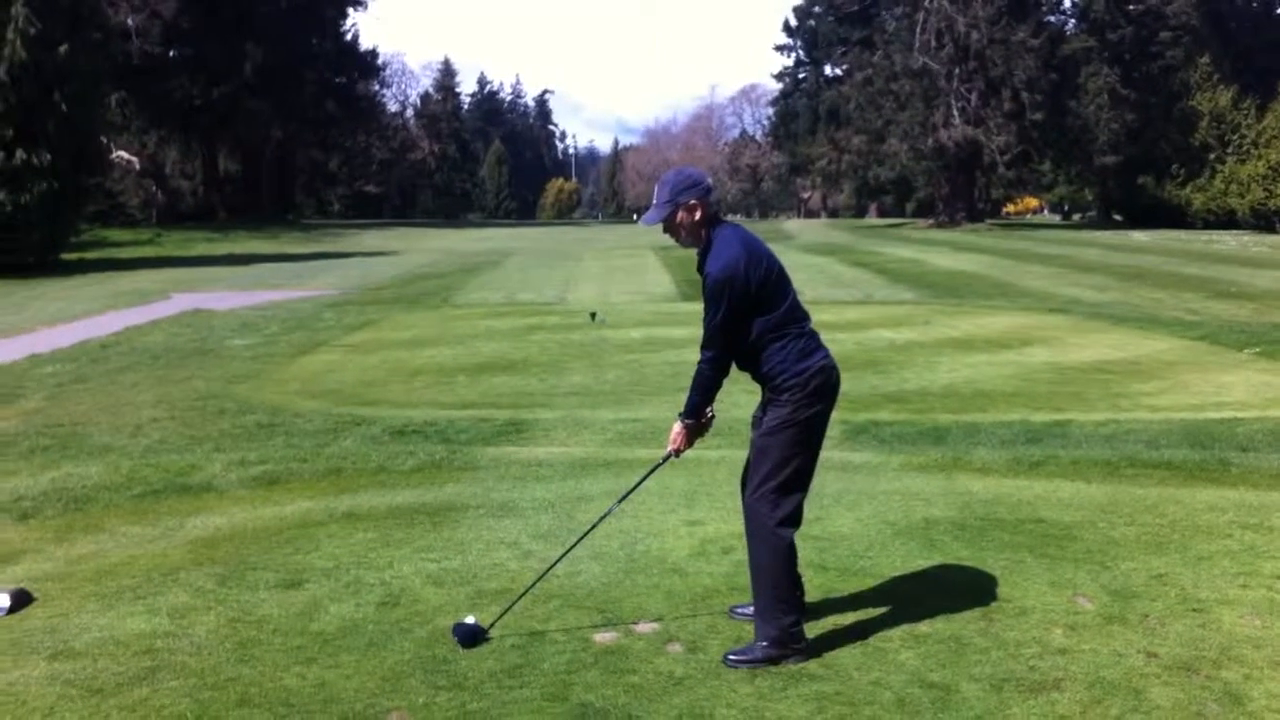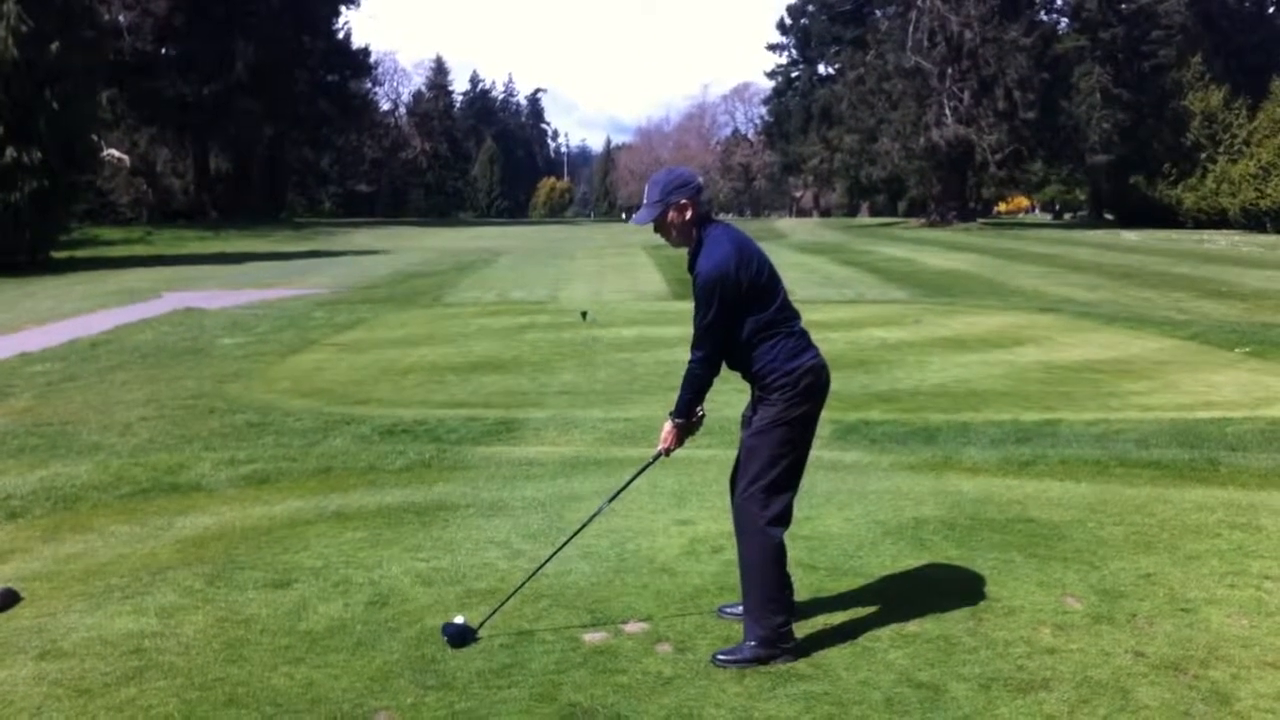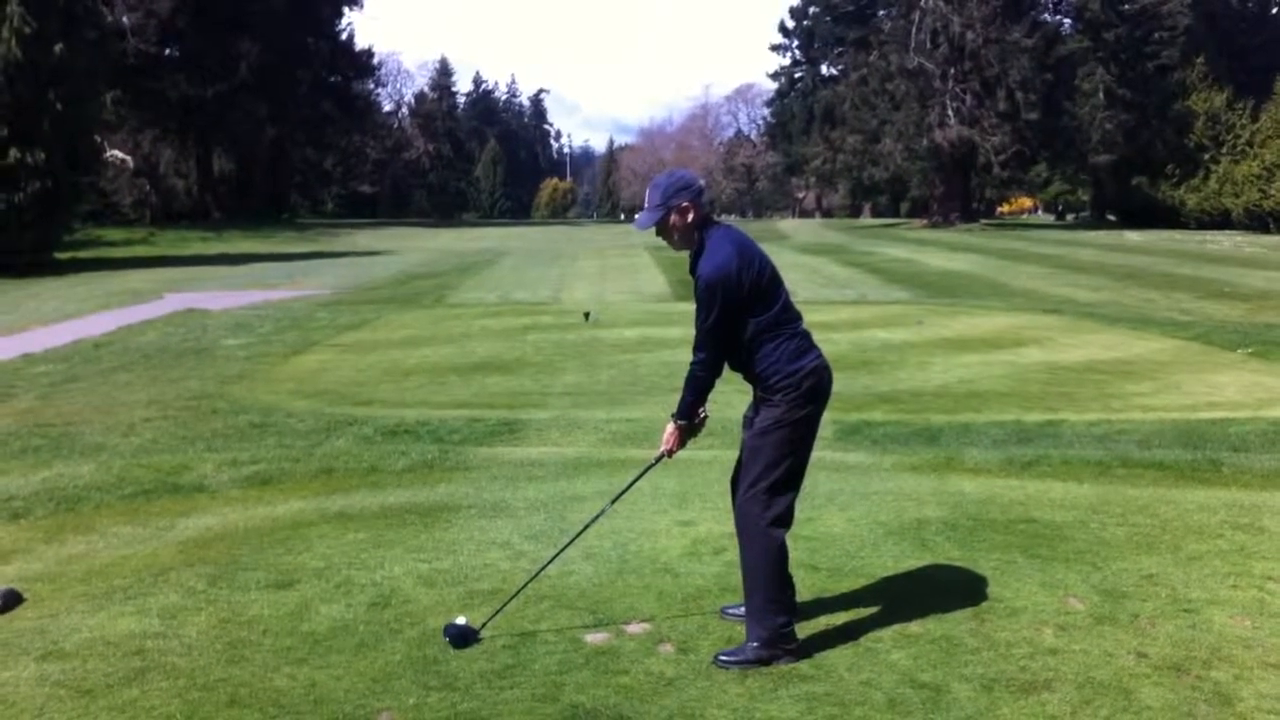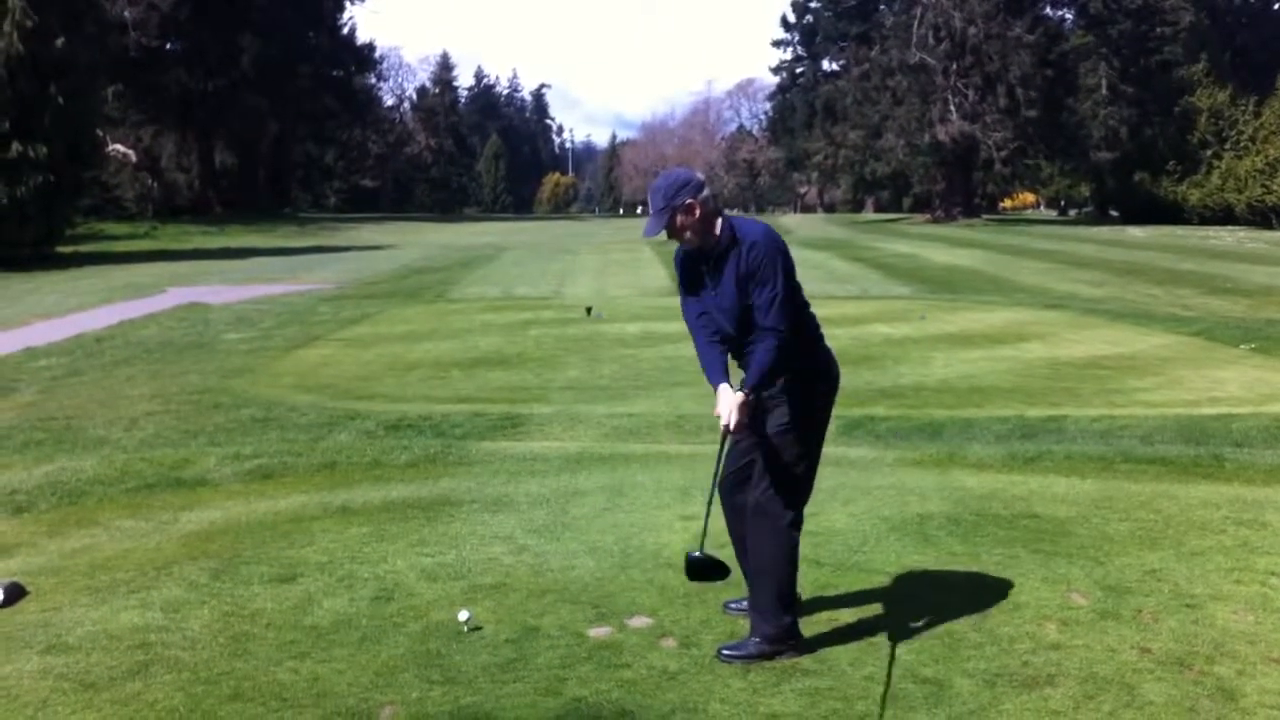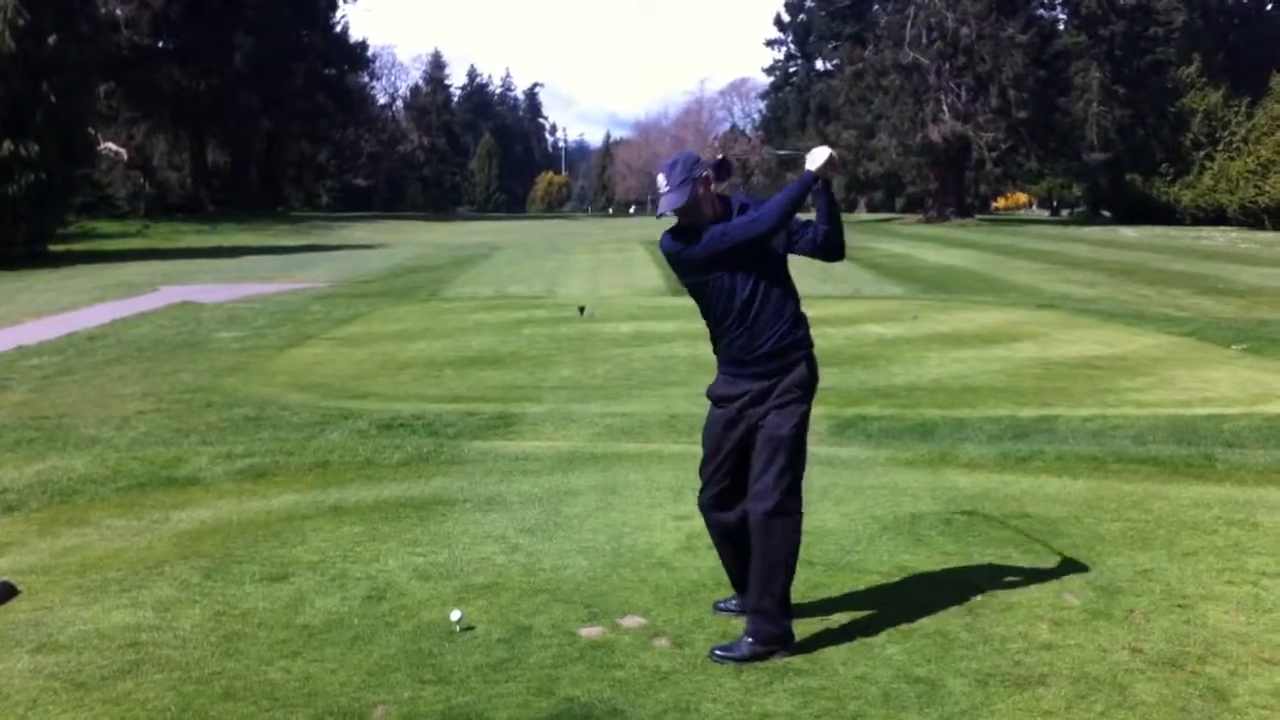
dt=0.7s
person 1, frame 1
left shoulder: (726, 262)
right shoulder: (730, 243)
left elbow: (717, 352)
right elbow: (725, 345)
left wrist: (689, 417)
right wrist: (702, 407)
left hip: (799, 386)
right hip: (793, 380)
left knee: (767, 503)
right knee: (760, 493)
left ankle: (781, 635)
right ankle: (781, 600)
person 1, frame 2
left shoulder: (716, 262)
right shoulder: (720, 243)
left elbow: (707, 351)
right elbow: (715, 345)
left wrist: (680, 417)
right wrist: (691, 407)
left hip: (789, 385)
right hip: (783, 379)
left knee: (757, 502)
right knee: (749, 492)
left ankle: (770, 635)
right ankle: (767, 600)
person 1, frame 3
left shoulder: (718, 265)
right shoulder: (720, 244)
left elbow: (708, 353)
right elbow: (716, 347)
left wrist: (681, 419)
right wrist: (694, 407)
left hip: (791, 387)
right hip: (783, 381)
left knee: (758, 504)
right knee: (748, 492)
left ankle: (772, 637)
right ankle: (769, 600)
person 1, frame 4
left shoulder: (756, 242)
right shoulder: (689, 259)
left elbow: (777, 329)
right elbow: (703, 328)
left wrist: (744, 391)
right wrist: (723, 388)
left hip: (801, 382)
right hip: (762, 385)
left knee: (772, 501)
right knee: (737, 486)
left ankle: (776, 630)
right ankle: (769, 593)
person 1, frame 5
left shoulder: (755, 210)
right shoulder: (677, 243)
left elbow: (830, 249)
right elbow: (757, 232)
left wrist: (823, 186)
right wrist: (807, 177)
left hip: (787, 380)
right hip: (734, 385)
left knee: (770, 502)
right knee: (718, 498)
left ankle: (769, 629)
right ankle: (754, 592)
